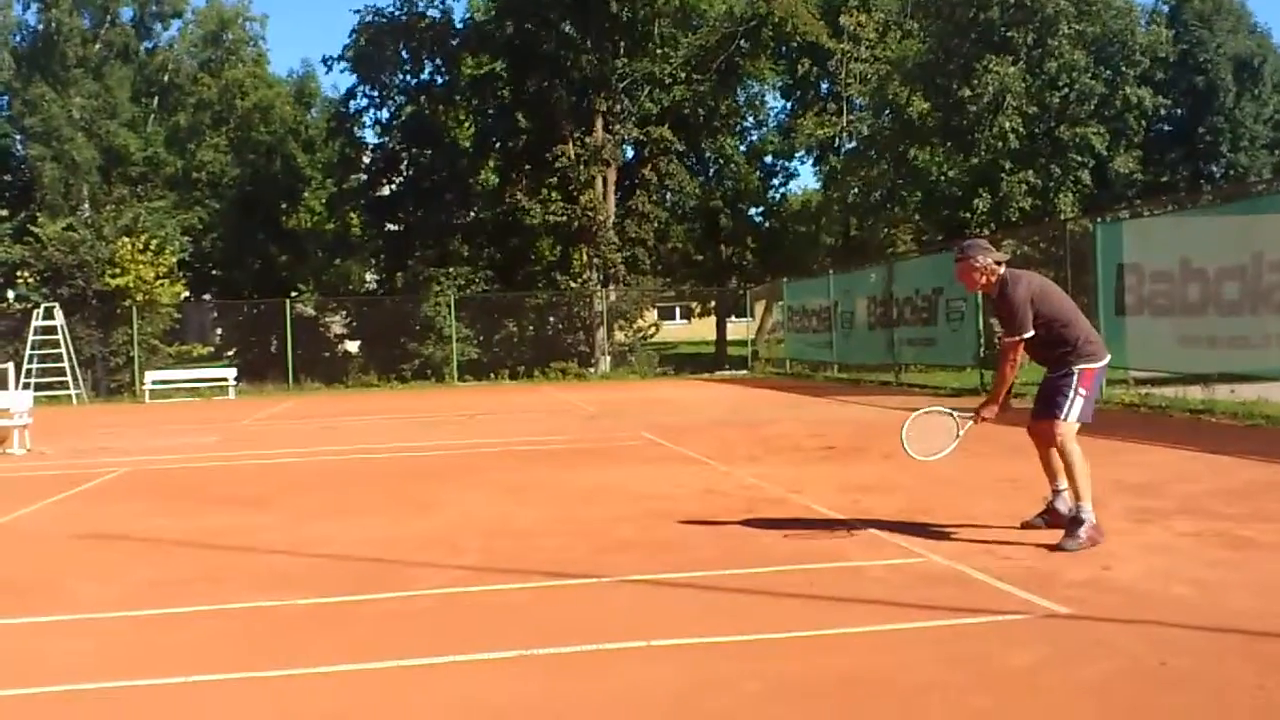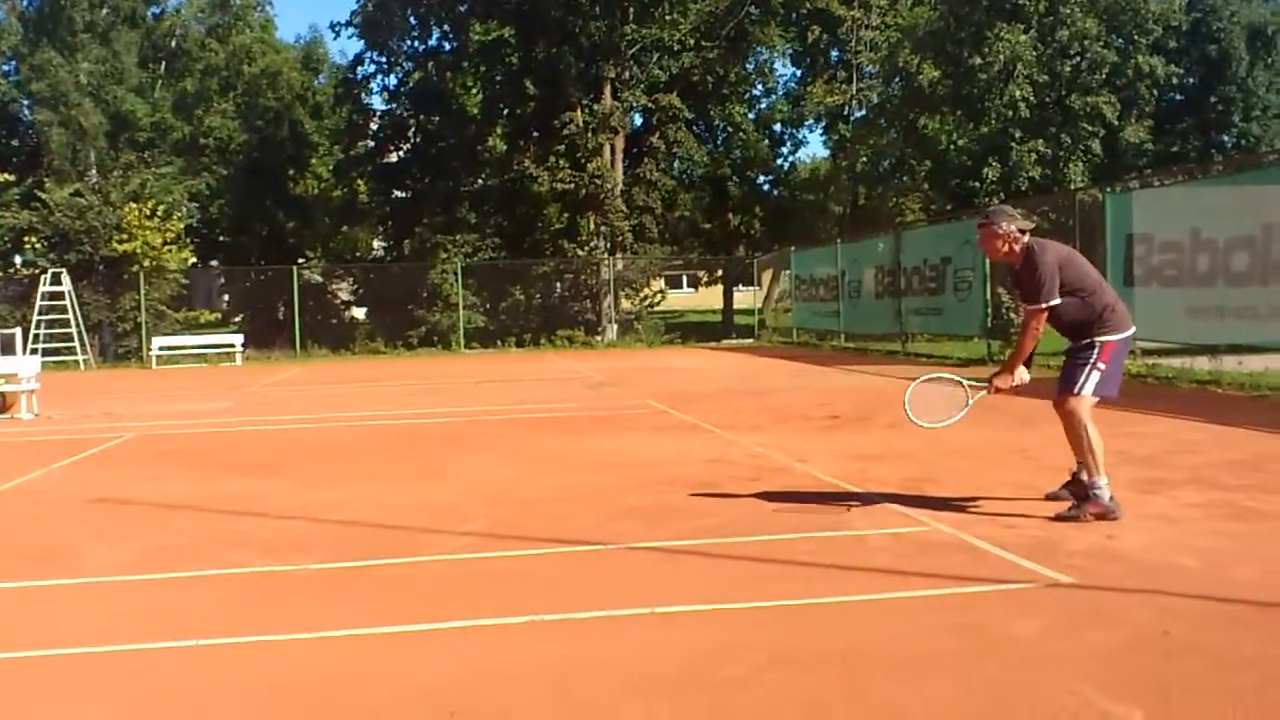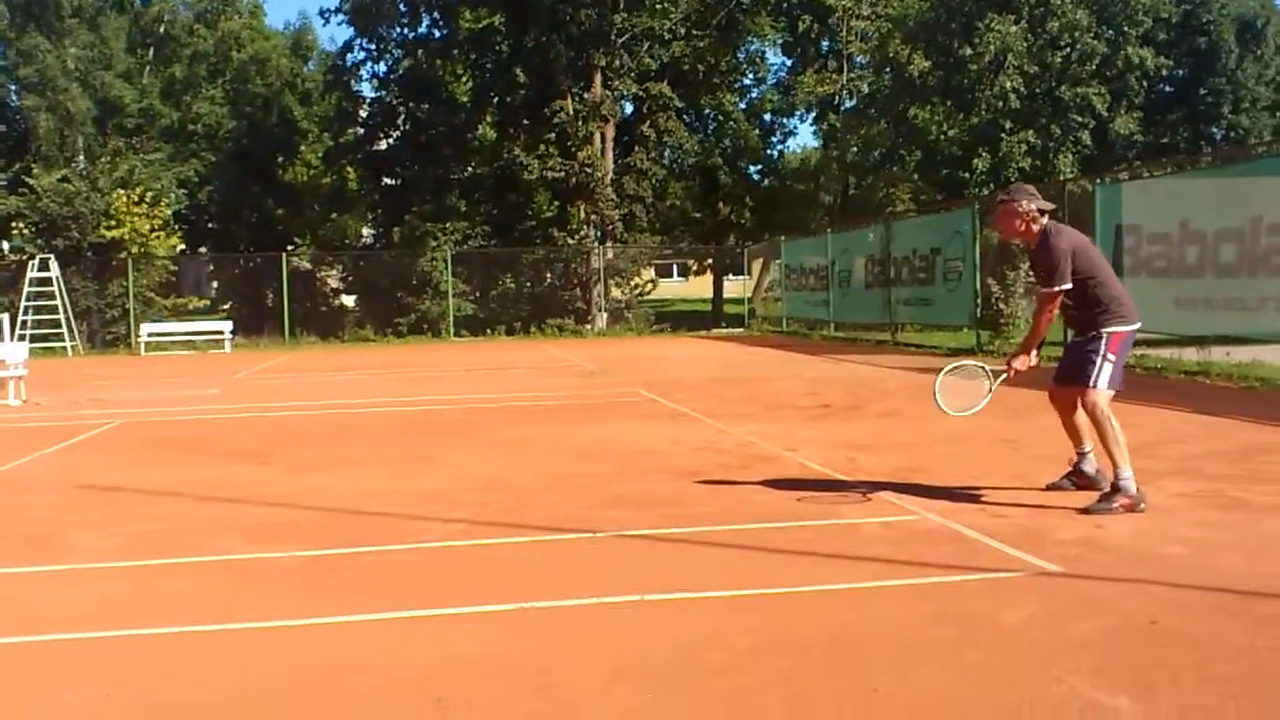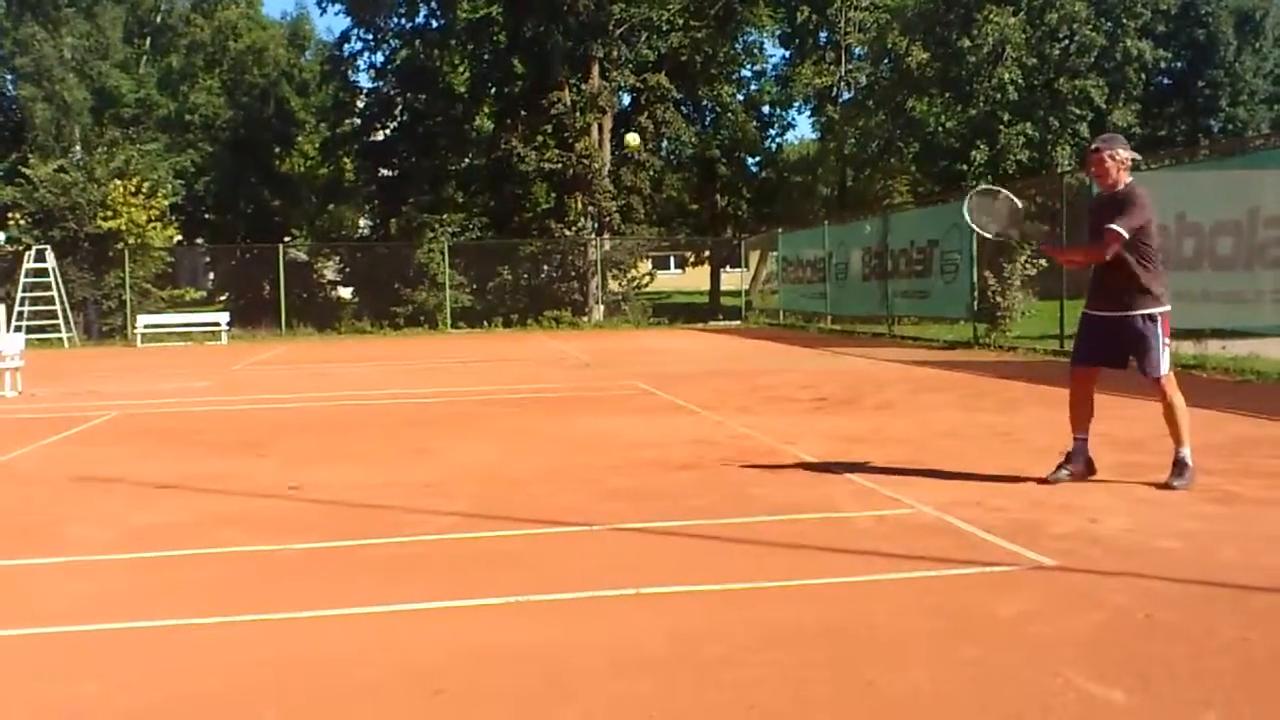
dt=1s
person 1, frame 1
left shoulder: (1015, 291)
right shoulder: (1002, 291)
left elbow: (1013, 356)
right elbow: (1009, 350)
left wrist: (993, 400)
right wrist: (1003, 393)
left hip: (1082, 360)
right hip: (1061, 363)
left knee: (1061, 435)
right knee: (1039, 430)
left ankle: (1086, 520)
right ankle: (1061, 506)
person 1, frame 2
left shoulder: (1042, 259)
right shoulder: (1022, 267)
left elbow: (1035, 326)
right elbow: (1032, 324)
left wrist: (1006, 371)
right wrist: (1019, 365)
left hip: (1107, 332)
right hip: (1085, 335)
left knee: (1077, 408)
right knee: (1064, 405)
left ankle: (1101, 498)
right ankle: (1084, 479)
person 1, frame 3
left shoulder: (1057, 243)
right shoulder: (1038, 246)
left elbow: (1050, 309)
right elbow: (1045, 305)
left wrist: (1024, 353)
right wrist: (1033, 349)
left hip: (1110, 324)
right hip: (1087, 327)
left knee: (1093, 401)
right knee: (1061, 396)
left ankle: (1127, 489)
right ankle: (1087, 469)
person 1, frame 4
left shoulder: (1135, 197)
right shoulder: (1101, 200)
left elbow: (1103, 251)
left wrist: (1058, 253)
right wrist: (1070, 256)
left hip: (1144, 306)
right hip: (1103, 305)
left knee: (1163, 383)
right knee: (1080, 377)
left ankle: (1183, 462)
right ankle: (1081, 455)
